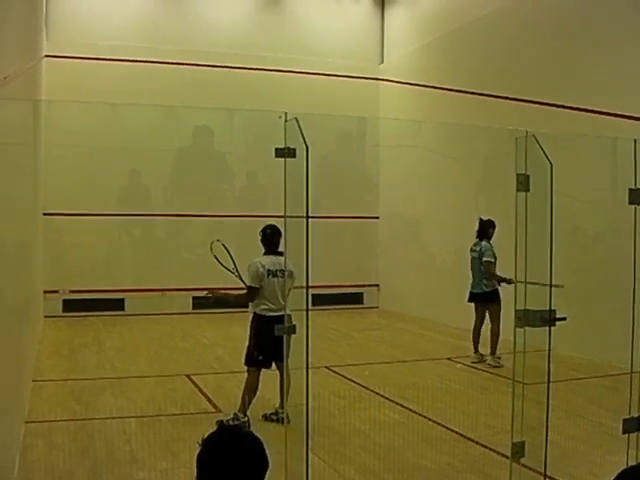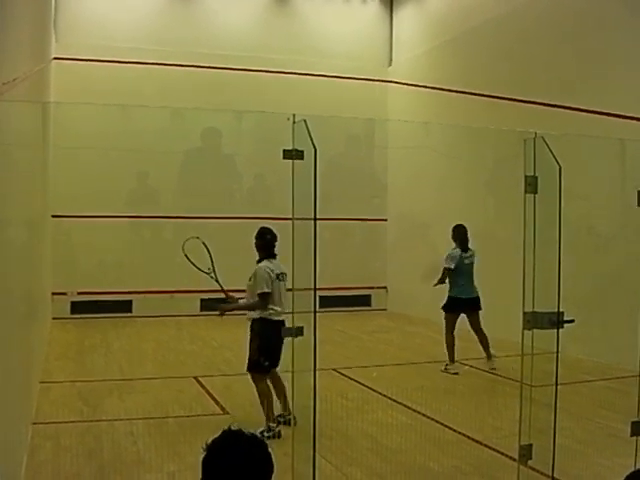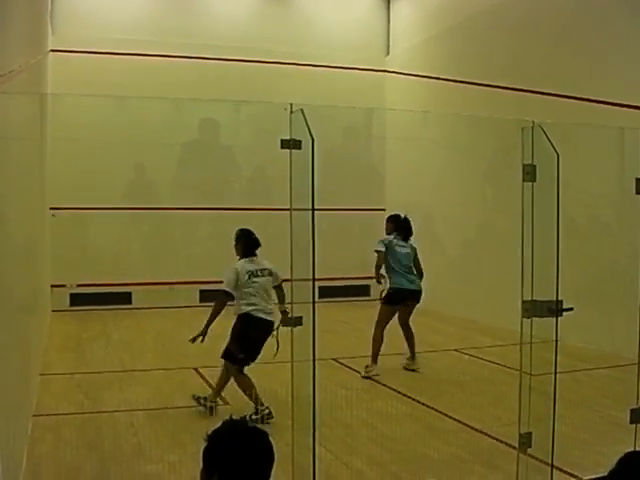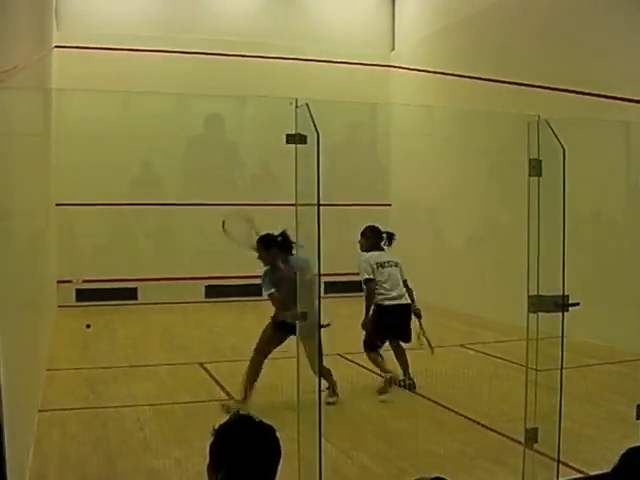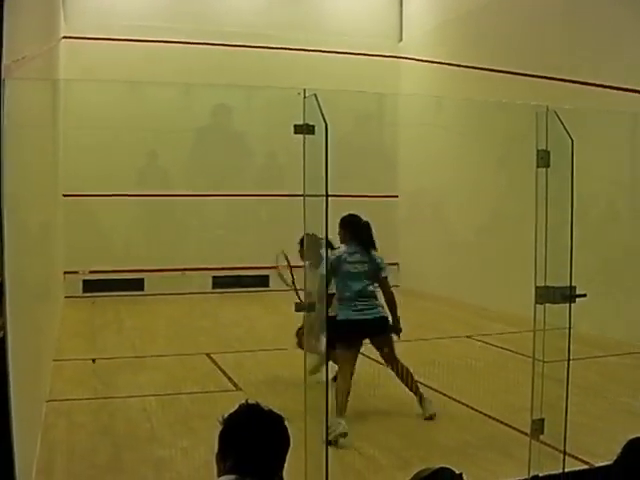
dt=1s
person 1, frame 1
left shoulder: (258, 264)
right shoulder: (288, 265)
left elbow: (251, 297)
right elbow: (285, 294)
left wrist: (223, 296)
left hip: (264, 320)
right hip: (282, 319)
left knee: (254, 369)
right knee: (283, 366)
left ankle: (242, 415)
right ankle: (282, 411)
person 1, frame 2
left shoulder: (262, 269)
right shoulder: (277, 267)
left elbow: (262, 303)
left wrist: (233, 308)
right wrist: (239, 302)
left hip: (265, 325)
right hip: (275, 324)
left knee: (257, 374)
right knee: (271, 372)
left ankle: (272, 426)
right ankle: (286, 414)
person 1, frame 3
left shoulder: (238, 268)
right shoulder: (268, 266)
left elbow: (222, 300)
right elbow: (279, 289)
left wrist: (206, 327)
right wrist: (282, 307)
left hip: (249, 320)
right hip: (267, 322)
left knee: (234, 365)
right knee: (231, 360)
left ankle: (262, 409)
right ankle: (211, 400)
person 1, frame 4
left shoulder: (366, 259)
right shoulder: (393, 259)
left elbow: (370, 288)
right elbow: (405, 284)
left wrist: (366, 316)
right wrist: (413, 306)
left hip: (385, 309)
right hip: (404, 307)
left knee: (370, 348)
right knee: (395, 343)
left ankle: (388, 374)
right ankle: (407, 379)
person 1, frame 5
left shoulder: (325, 269)
right shoulder: (311, 267)
left elbow: (329, 299)
right elbow: (311, 295)
left hip: (334, 315)
right hip: (324, 314)
right knee: (301, 337)
person 2, frame 1
left shoulder: (474, 246)
right shoulder: (487, 247)
right elbow: (488, 271)
right wrist: (504, 279)
left hip: (476, 289)
right hip: (488, 290)
left knee: (478, 321)
right knee: (495, 323)
left ankle: (476, 354)
right ankle: (493, 357)
person 2, frame 2
left shoulder: (453, 254)
right shoulder: (469, 252)
left elbow: (443, 278)
left wrist: (439, 281)
left hip: (457, 298)
right hip: (471, 296)
left knee: (449, 331)
right knee: (478, 329)
left ankle: (452, 365)
right ankle: (489, 359)
person 2, frame 3
left shoulder: (385, 241)
right shoulder: (410, 246)
left elbow: (378, 263)
right elbow: (420, 272)
left wrist: (378, 276)
left hip: (398, 289)
right hip: (414, 289)
left knee: (379, 327)
right knee: (404, 323)
left ankle: (373, 366)
right ankle: (412, 360)
person 2, frame 4
left shoulder: (300, 263)
right shoulder: (268, 275)
left elbow: (310, 293)
right elbow: (278, 303)
left hip: (307, 320)
right hip: (283, 319)
left knee: (317, 366)
right knee: (257, 354)
left ankle: (332, 387)
right ankle: (242, 402)
person 2, frame 5
left shoulder: (335, 257)
right shoulder: (374, 259)
left elbow: (323, 293)
right elbow: (389, 295)
right wrist: (396, 322)
left hip: (347, 323)
right hip: (376, 319)
left knee: (345, 373)
right knee: (395, 363)
left ankle: (339, 421)
right ankle: (424, 403)
